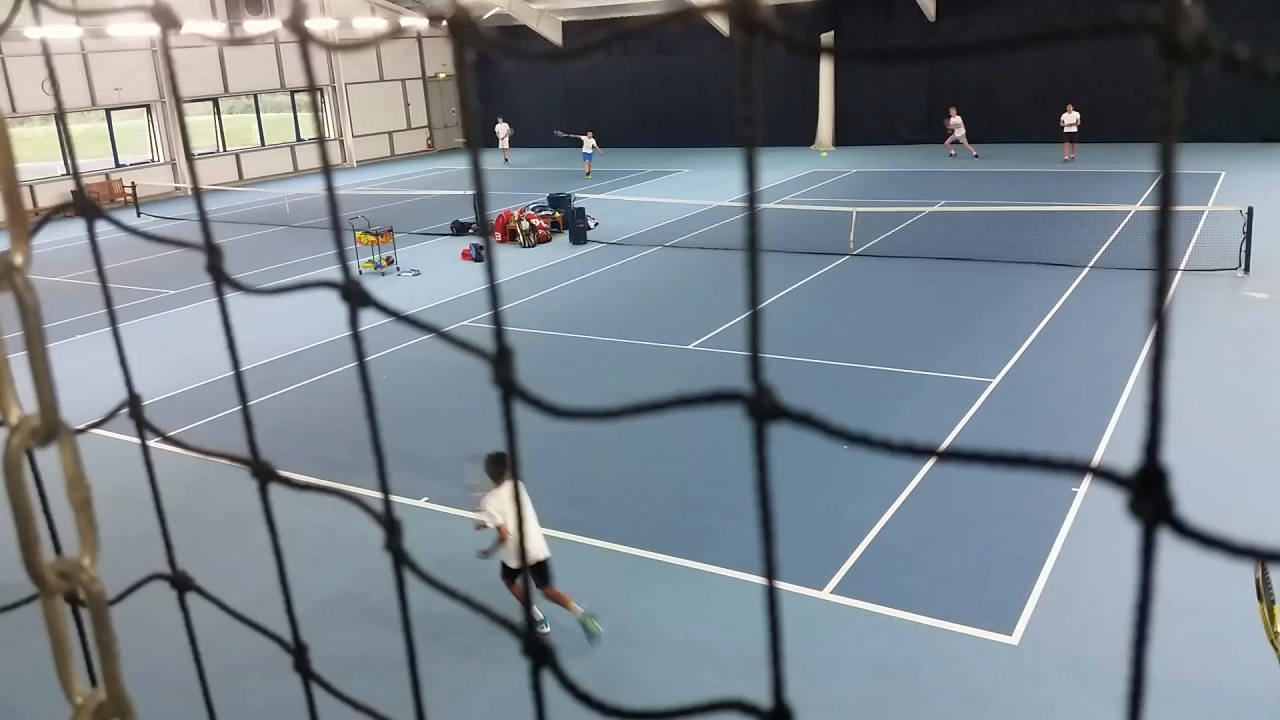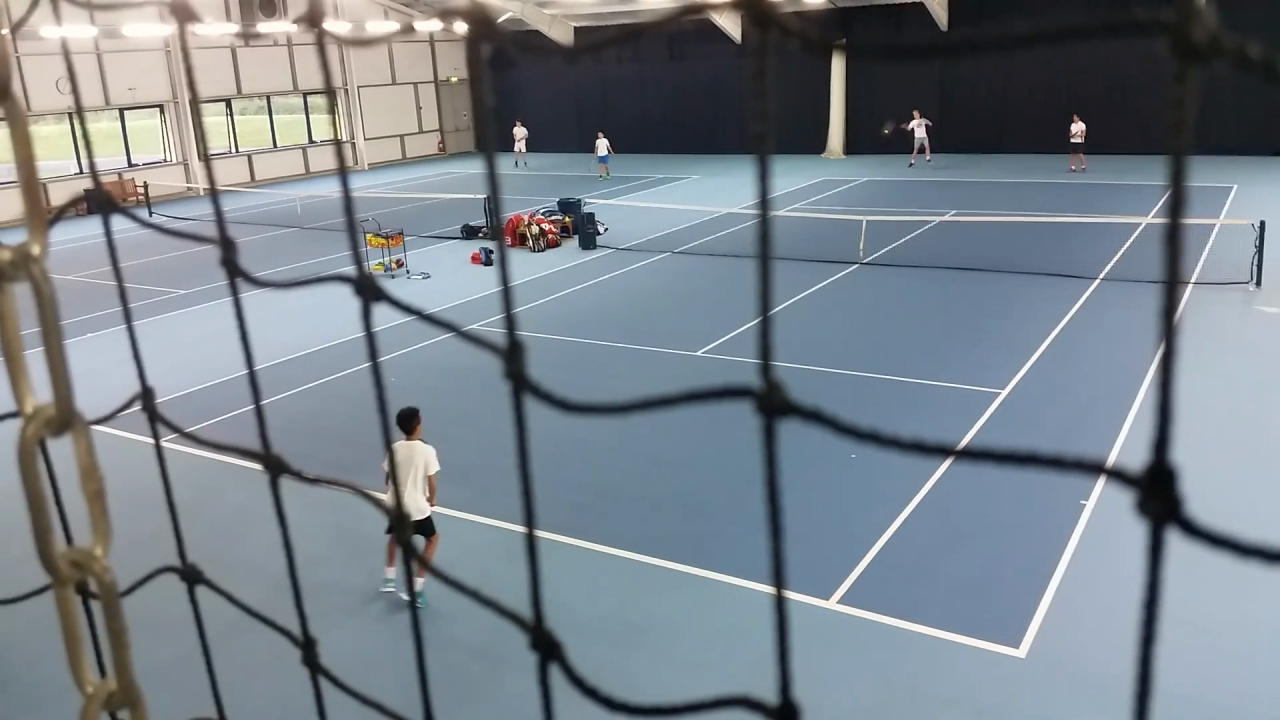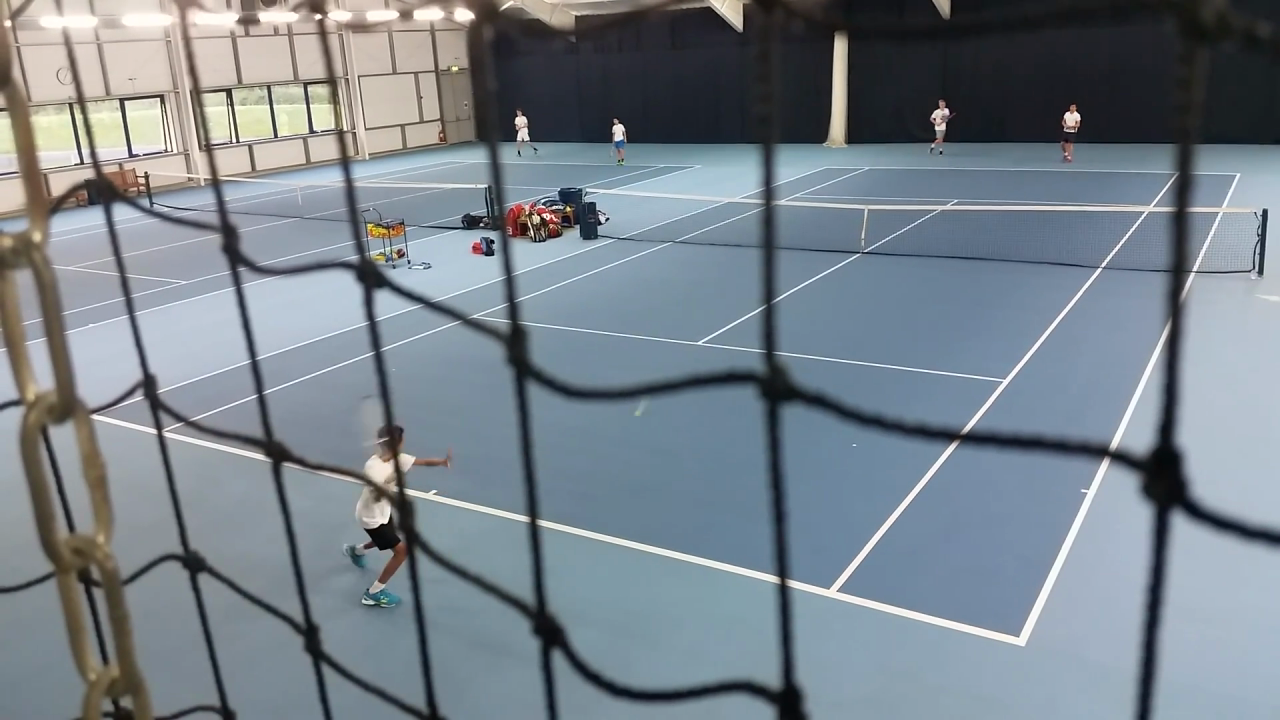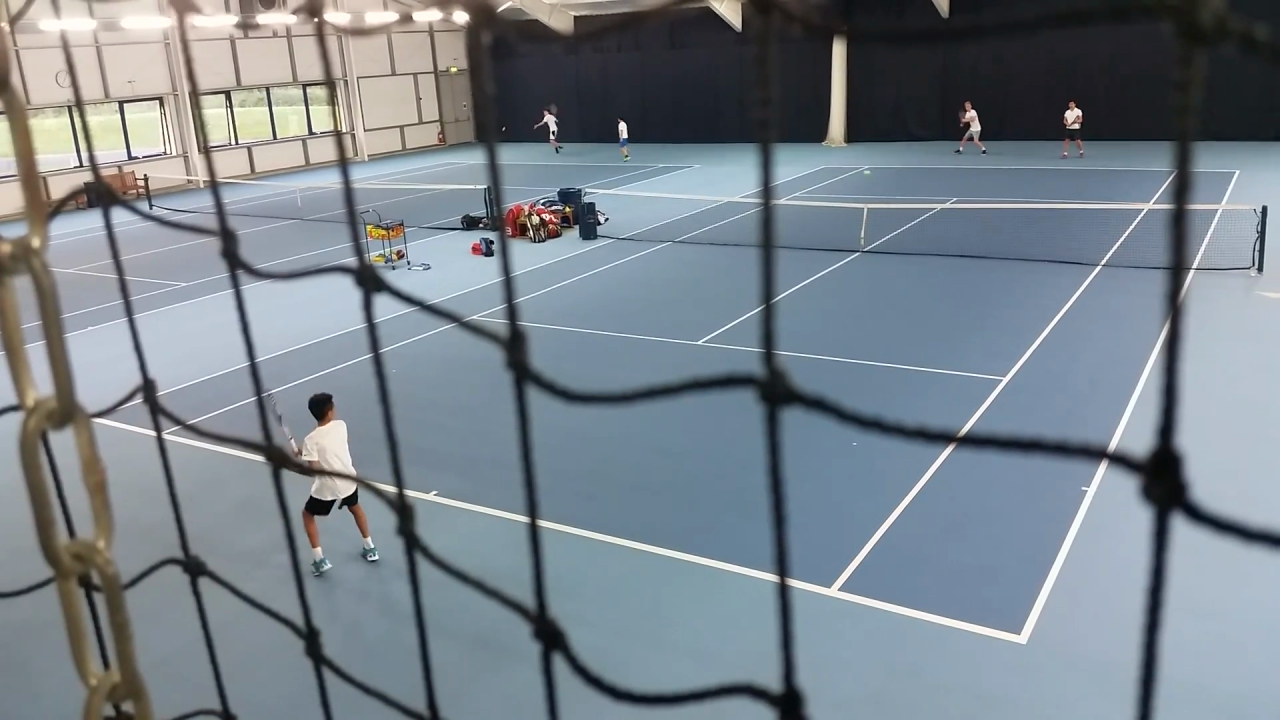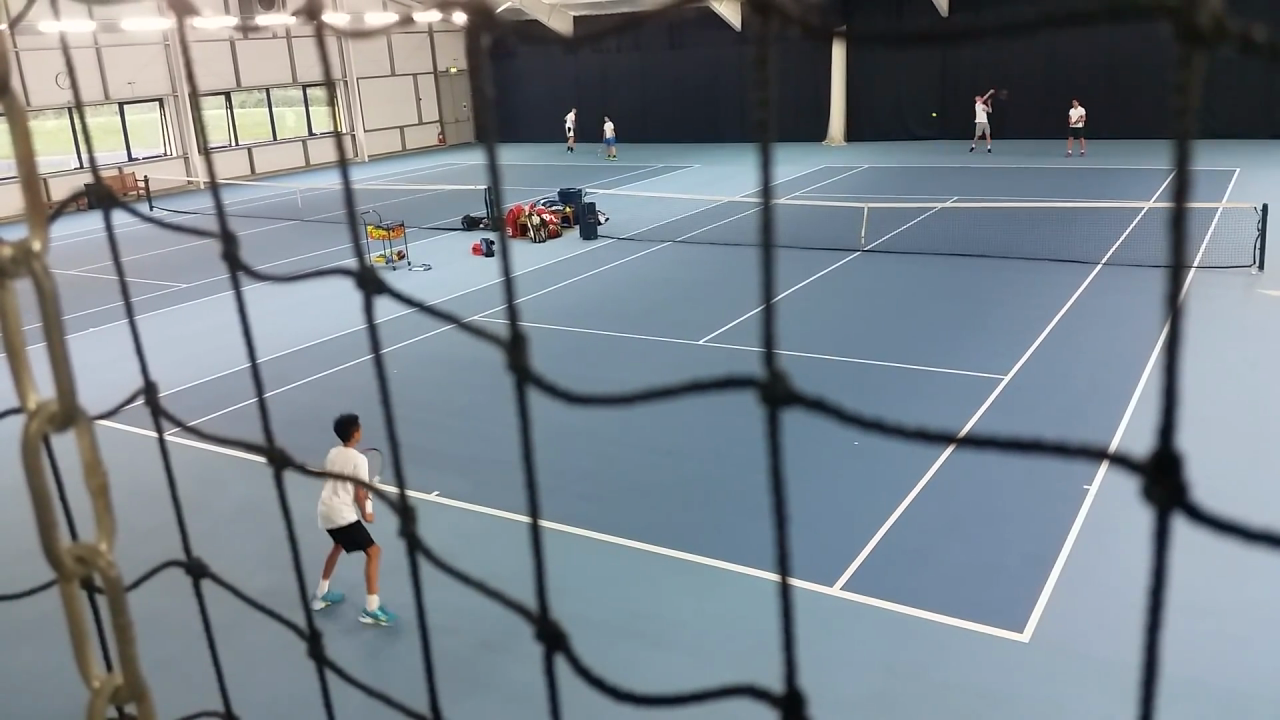
dt=1s
person 1, frame 1
left shoulder: (489, 501)
right shoulder: (517, 487)
left elbow: (504, 536)
left wrist: (490, 551)
right wrist: (488, 523)
left hip: (515, 553)
right hip: (537, 548)
left knee: (509, 581)
right knee: (548, 589)
left ankle: (539, 620)
right ankle: (582, 616)
person 1, frame 2
left shoulder: (394, 449)
right shoulder: (427, 451)
left elbow: (388, 478)
right elbow: (431, 483)
right wrist: (432, 499)
left hip: (395, 505)
right hip: (417, 507)
left knee: (394, 537)
right knee: (432, 539)
left ankle: (390, 579)
right ankle: (415, 588)
person 1, frame 3
left shoulder: (397, 459)
right shoulder: (372, 467)
left elbow: (421, 461)
right elbow: (377, 497)
left wrist: (442, 461)
right wrist: (388, 485)
left hip: (383, 512)
right hip: (372, 517)
left knee: (384, 541)
right knee: (402, 550)
left ankle: (357, 550)
right ankle: (373, 593)
person 1, frame 4
left shoulder: (311, 439)
right shoulder: (340, 425)
left elbow: (313, 469)
right wrist: (304, 453)
left hip: (326, 487)
right hip: (348, 481)
left knee: (307, 515)
right knee: (355, 507)
left ankle: (319, 559)
right ankle: (370, 548)
person 1, frame 5
left shoulder: (332, 454)
right shoulder: (359, 460)
right elbow: (359, 495)
left wrist: (362, 493)
right wrist: (365, 514)
left hip: (325, 511)
right hip: (343, 515)
left knee: (339, 546)
right knee: (374, 552)
left ankle: (322, 594)
right ankle: (372, 609)
